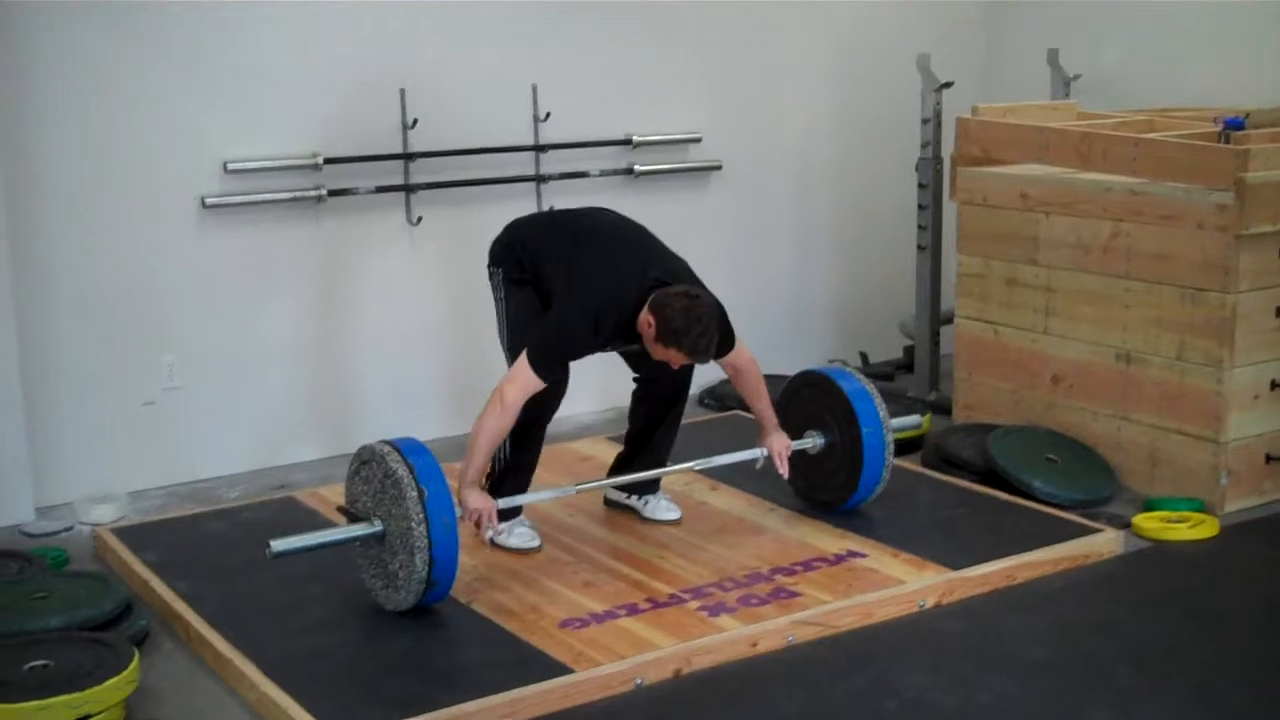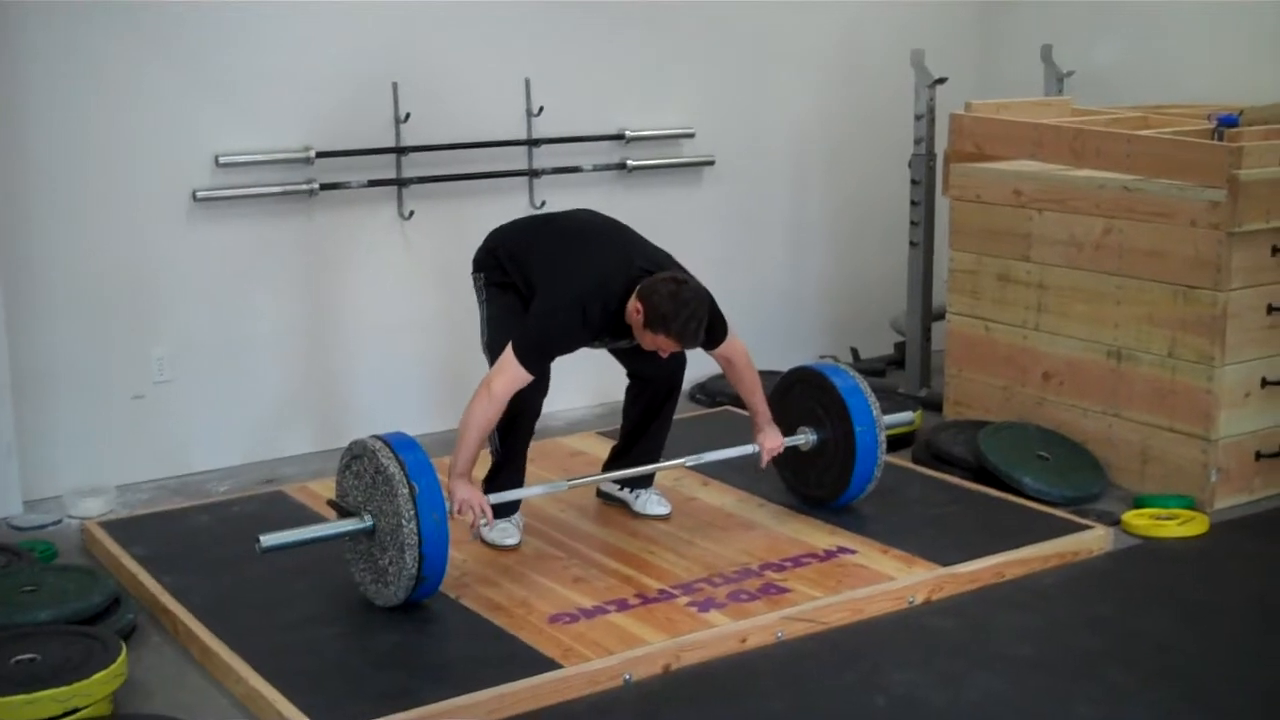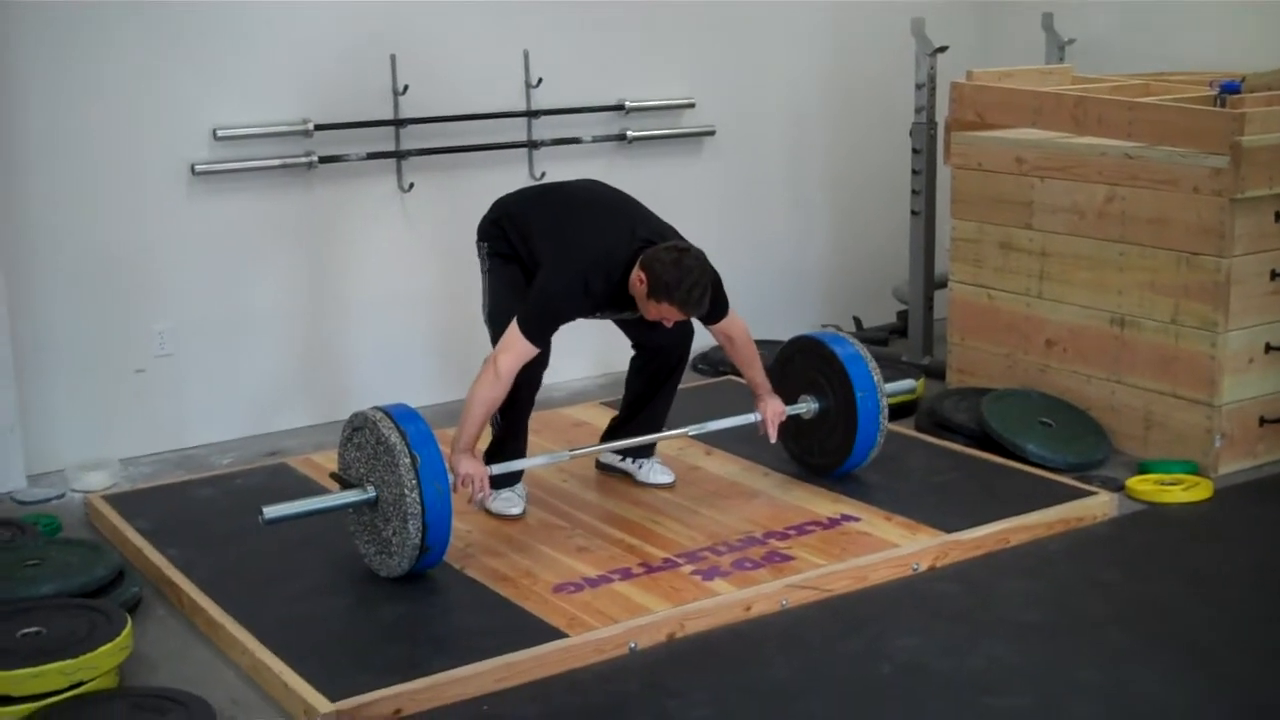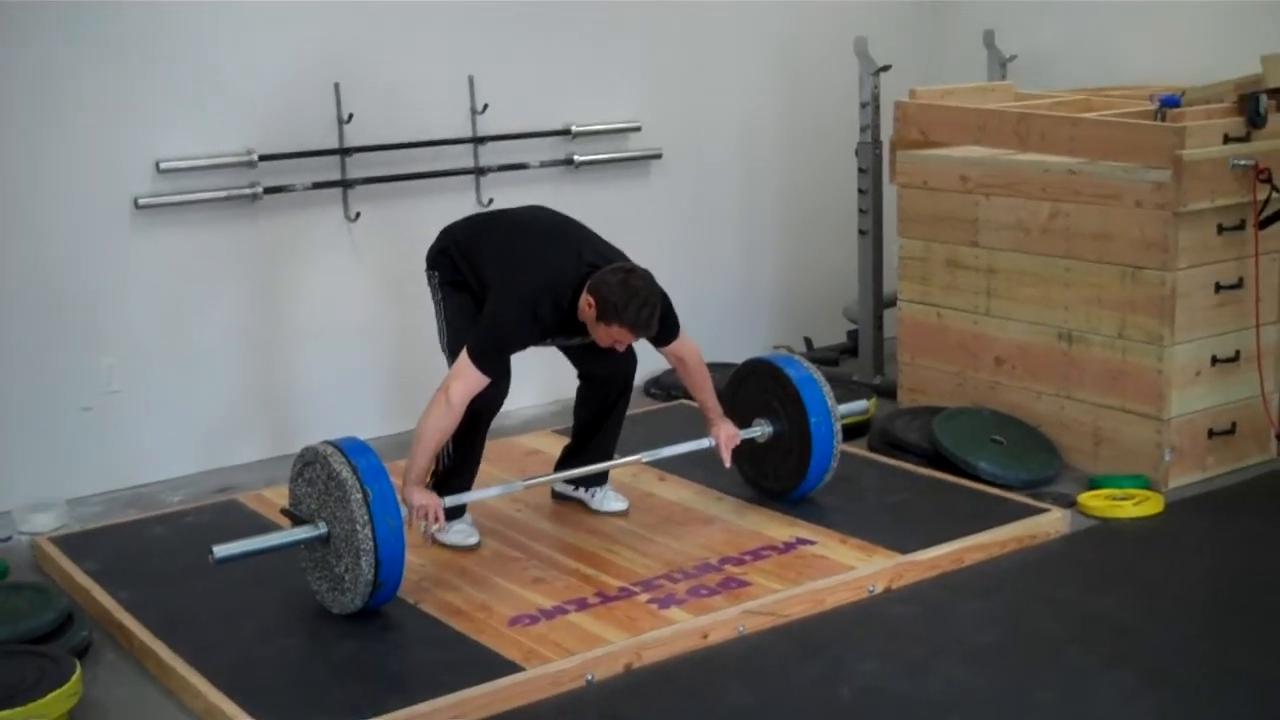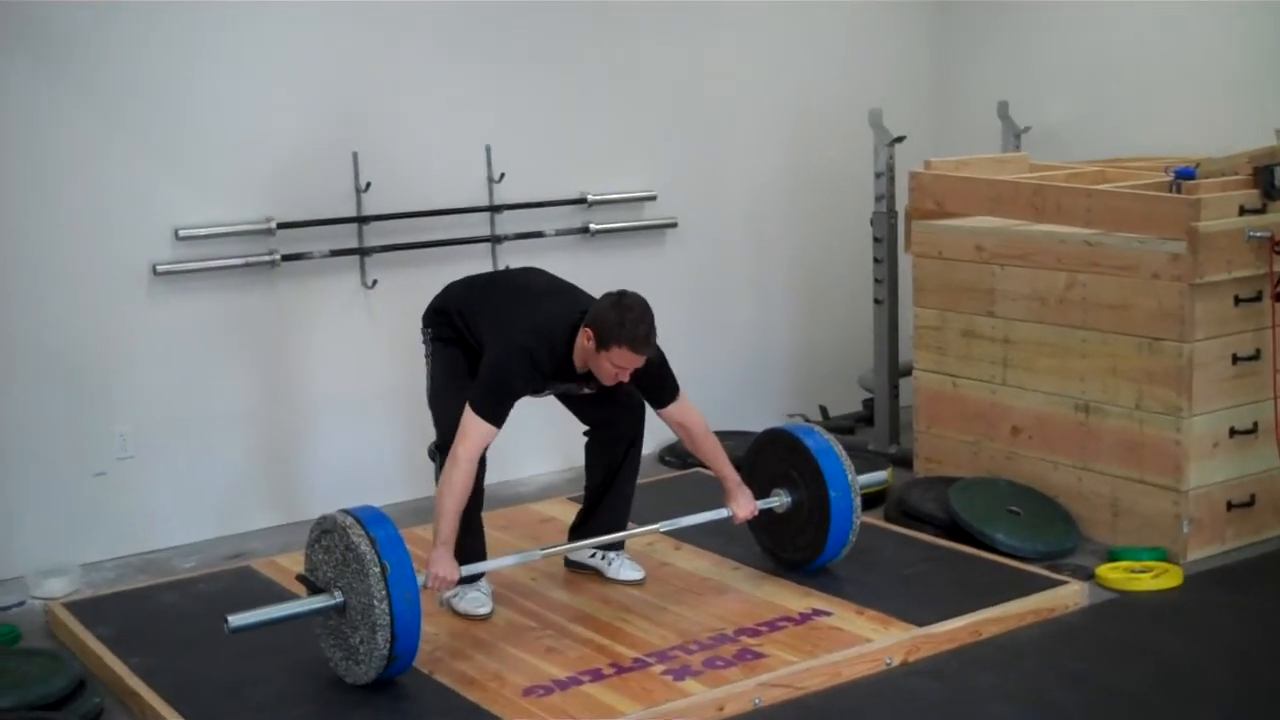
dt=0.7s
person 1, frame 1
left shoulder: (694, 308)
right shoulder: (590, 315)
left elbow: (739, 362)
right elbow: (509, 395)
left wrist: (770, 429)
right wrist: (469, 486)
left hip: (602, 258)
right hip: (520, 265)
left knee: (668, 378)
right knee: (543, 386)
left ankle: (632, 484)
right ankle: (503, 507)
person 1, frame 2
left shoulder: (682, 300)
right shoulder: (575, 307)
left elbow: (732, 354)
right elbow: (496, 388)
left wrist: (763, 423)
right wrist: (459, 478)
right hip: (504, 270)
left knee: (664, 369)
right knee: (525, 387)
left ankle: (626, 479)
right ankle: (496, 505)
person 1, frame 3
left shoulder: (685, 271)
right shoulder: (579, 279)
left elbow: (731, 331)
right elbow: (503, 363)
left wrist: (763, 394)
right wrist: (462, 454)
left knee: (673, 340)
right knee: (525, 359)
left ankle: (627, 448)
right ankle: (501, 476)
person 1, frame 4
left shoulder: (637, 295)
right shoulder: (527, 305)
left elbow: (682, 354)
right elbow: (454, 394)
left wrist: (716, 418)
right wrist: (413, 485)
right hip: (458, 267)
left knee: (615, 368)
right knee: (488, 384)
left ankle: (580, 478)
right ankle: (447, 505)
person 1, frame 5
left shoulder: (632, 349)
right shoulder: (524, 353)
left elbow: (684, 419)
right elbow: (465, 452)
left wrist: (734, 487)
right wrist: (442, 551)
right hip: (456, 331)
left knee: (623, 416)
right knee: (456, 435)
left ankle: (593, 543)
right ankle: (465, 575)
